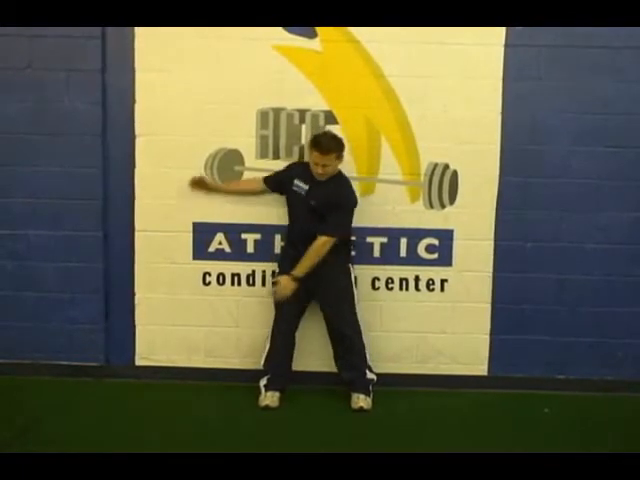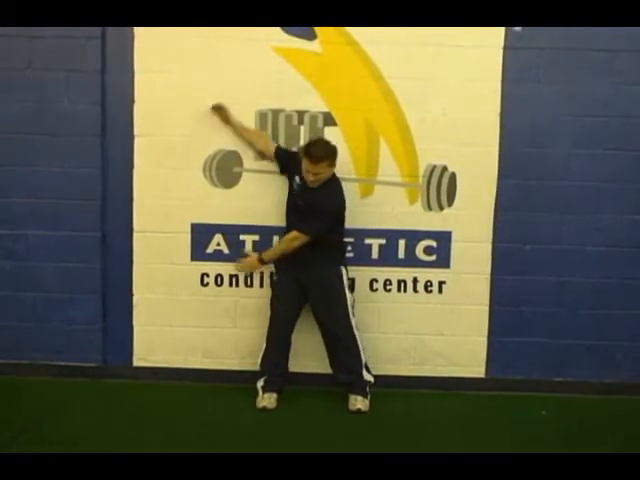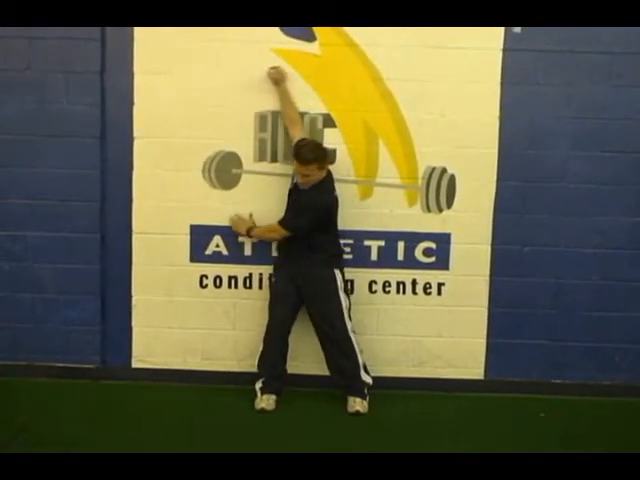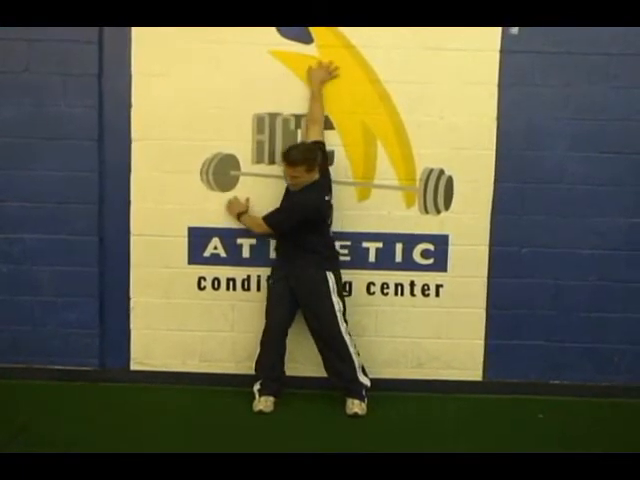
dt=0.4s
person 1, frame 1
left shoulder: (343, 194)
right shoulder: (295, 172)
left elbow: (324, 242)
right elbow: (260, 184)
left wrist: (295, 278)
right wrist: (217, 187)
left hip: (332, 268)
right hip: (292, 261)
left knee: (344, 327)
right knee: (283, 325)
left ankle: (360, 386)
right ankle: (272, 385)
person 1, frame 2
left shoulder: (331, 198)
right shoulder: (297, 163)
left elbow: (297, 238)
right elbow: (265, 145)
left wrist: (260, 259)
right wrist: (230, 122)
left hip: (326, 268)
right hip: (290, 264)
left knee: (338, 328)
right knee: (279, 325)
left ankle: (358, 388)
right ankle: (269, 386)
person 1, frame 3
left shoulder: (320, 199)
right shoulder: (304, 163)
left elbow: (279, 231)
right elbow: (295, 124)
left wrist: (248, 229)
right wrist: (280, 87)
left hip: (322, 270)
right hip: (288, 265)
left knee: (336, 330)
right knee: (276, 327)
left ankle: (357, 389)
right ankle: (268, 388)
person 1, frame 4
left shoulder: (306, 202)
right shoulder: (317, 165)
left elbow: (263, 226)
right elbow: (314, 125)
left wrist: (241, 213)
right wrist: (316, 86)
left hip: (317, 272)
right hip: (286, 267)
left knee: (332, 332)
right knee: (274, 329)
left ankle: (356, 391)
right ankle: (267, 390)
